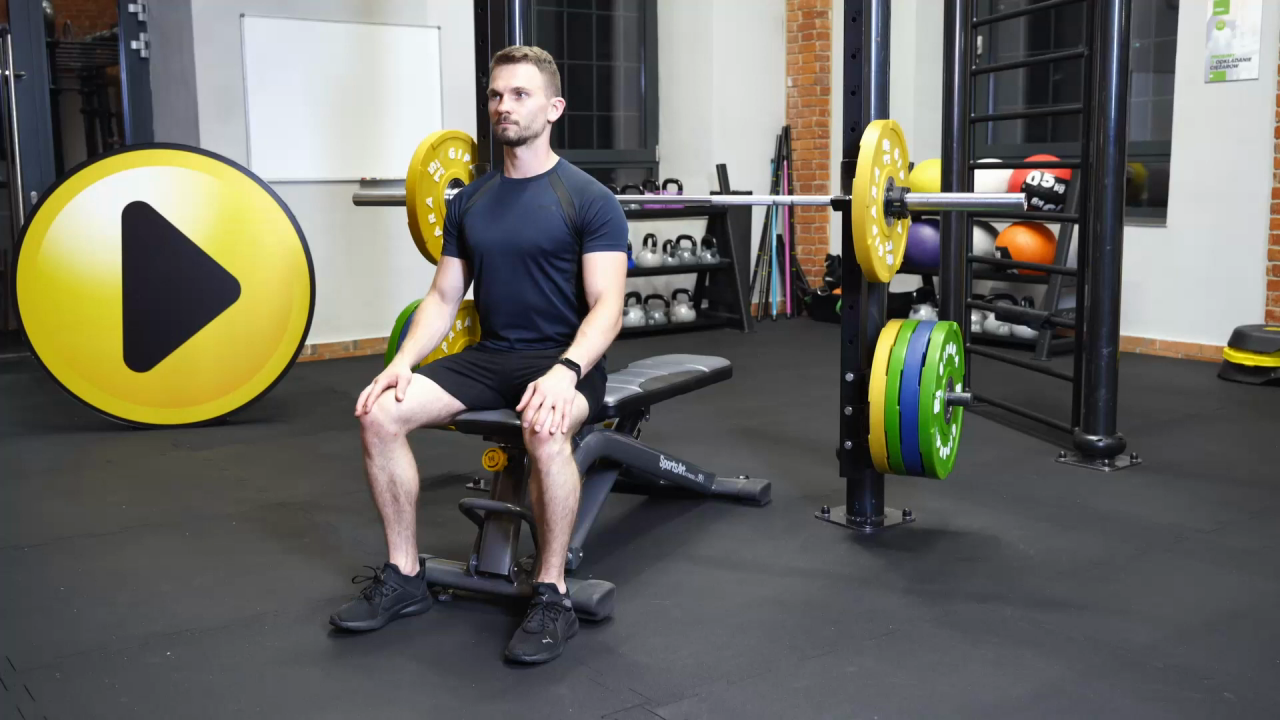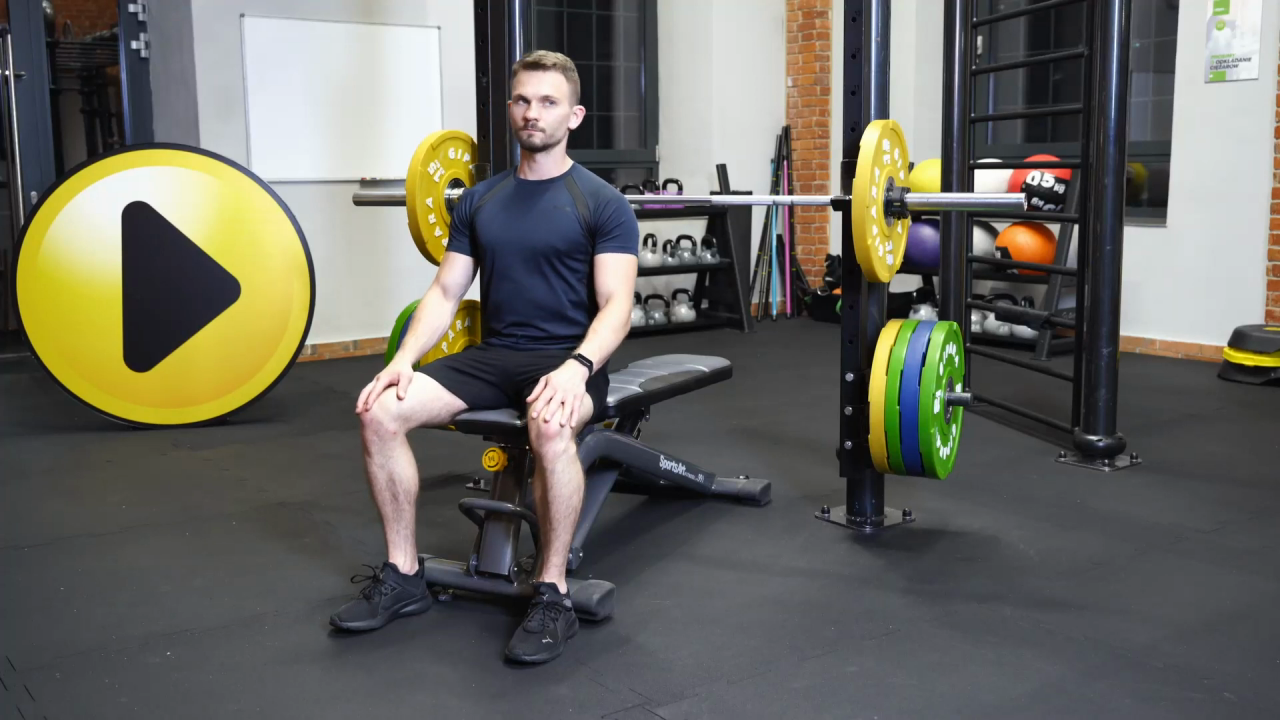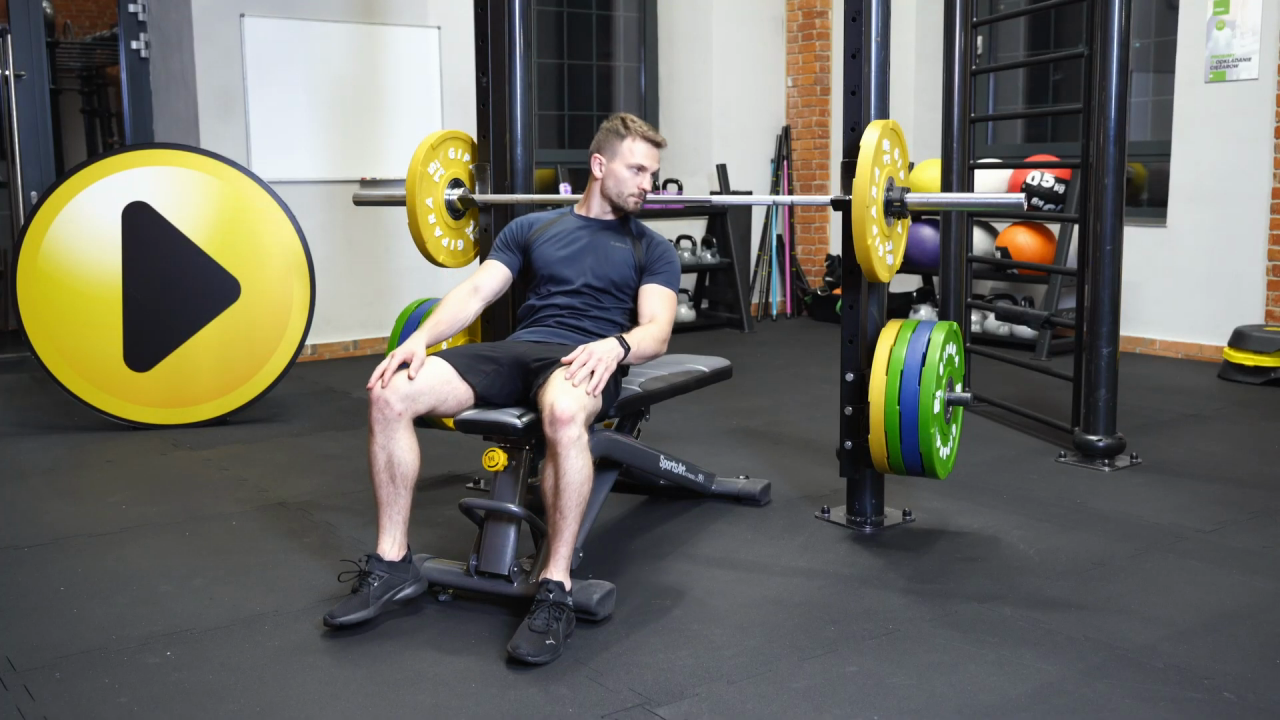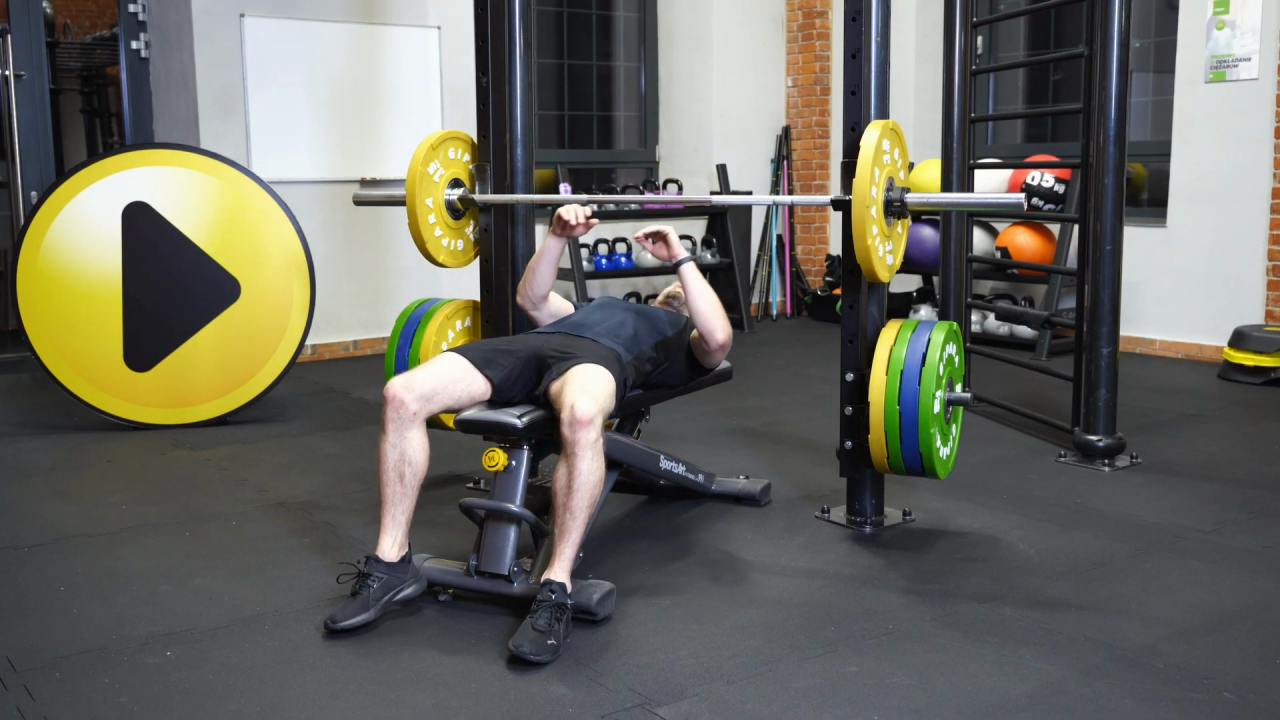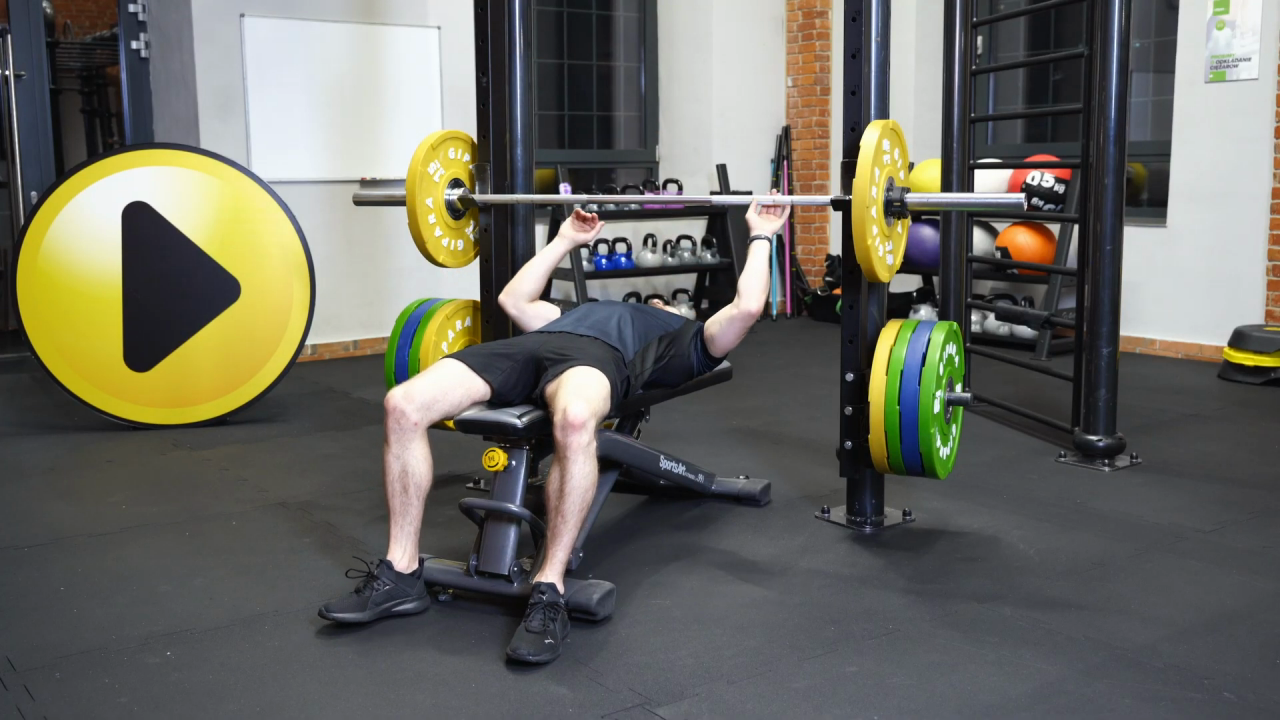
dt=1s
person 1, frame 1
left shoulder: (589, 200)
right shoulder: (469, 201)
left elbow: (607, 306)
right elbow: (444, 296)
left wrist: (565, 371)
right wrist: (404, 359)
left hip: (565, 362)
right hip: (489, 357)
left knee: (545, 430)
right knee: (380, 412)
left ankle: (552, 596)
right ankle: (404, 577)
person 1, frame 2
left shoulder: (603, 204)
right shoulder: (480, 200)
left elbow: (616, 306)
right elbow: (445, 292)
left wrist: (577, 366)
right wrist: (404, 358)
left hip: (568, 360)
right hip: (493, 355)
left knee: (550, 427)
right knee: (380, 412)
left ankle: (553, 595)
right ankle: (403, 575)
person 1, frame 3
left shoulder: (654, 251)
right shoulder: (533, 227)
left elbow: (656, 332)
right elbow: (475, 292)
left wrist: (615, 344)
right wrist: (422, 337)
left hip: (583, 358)
right hip: (516, 350)
left knee: (564, 414)
right knee: (389, 394)
left ankle: (555, 591)
right ankle: (392, 562)
person 1, frame 4
left shoulder: (687, 343)
right shoulder: (599, 308)
left elbow: (719, 338)
right elbow: (532, 298)
left wrist: (684, 260)
right wrist: (558, 236)
left hip: (597, 355)
right hip: (535, 345)
left knee: (582, 417)
right knee: (402, 396)
left ankle: (556, 591)
right ankle: (391, 563)
person 1, frame 5
left shoulder: (686, 342)
right shoulder: (587, 312)
left elbow: (746, 308)
right elbow: (514, 302)
left wrist: (760, 236)
right wrist: (565, 241)
left hip: (597, 356)
right hip: (533, 345)
left knee: (574, 423)
right knee: (403, 406)
left ankle: (548, 592)
right ankle: (401, 574)
